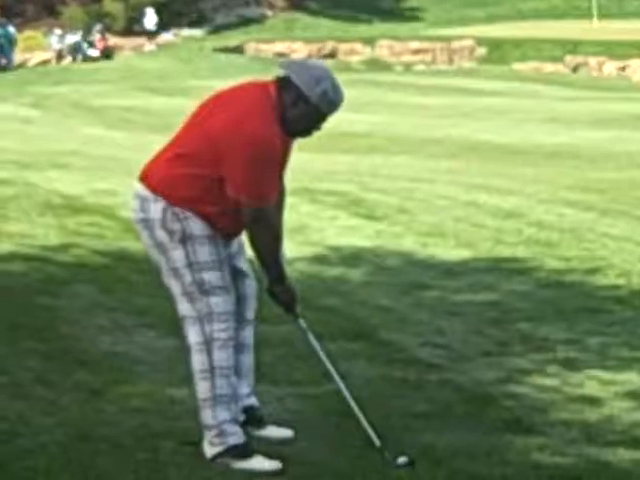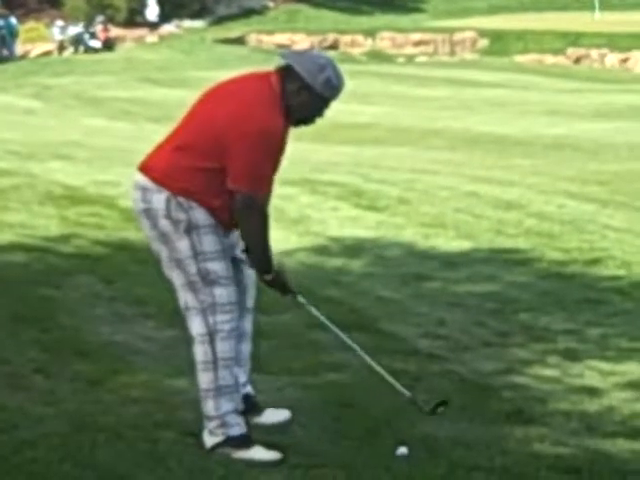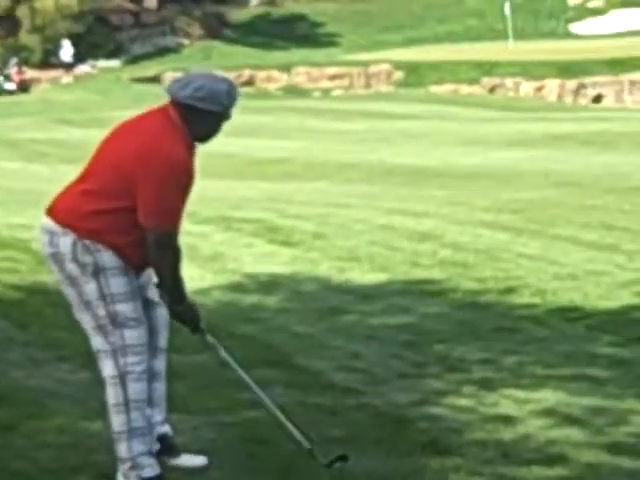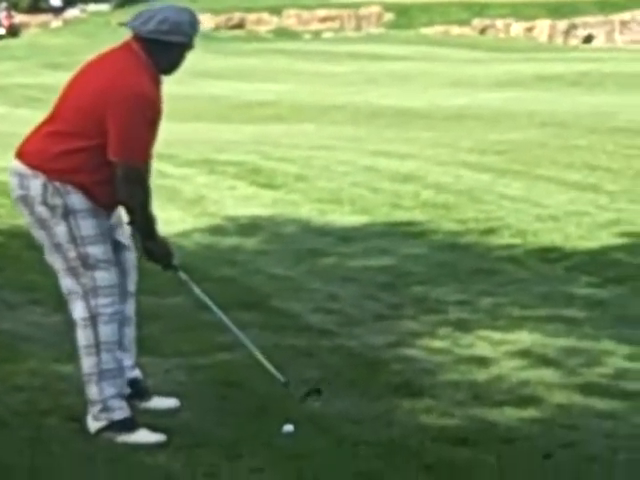
dt=0.4s
person 1, frame 1
left shoulder: (269, 105)
right shoulder: (255, 130)
left elbow: (272, 189)
right elbow: (256, 216)
left wrist: (277, 258)
right wrist: (278, 279)
left hip: (204, 210)
right hip: (173, 211)
left knee: (240, 304)
right knee: (213, 320)
left ankle: (242, 409)
right ankle: (223, 439)
person 1, frame 2
left shoulder: (267, 93)
right shoulder: (259, 120)
left elbow: (255, 191)
right elbow: (249, 205)
left wrist: (258, 255)
right wrist: (266, 267)
left hip: (196, 200)
right hip: (173, 201)
left knee: (238, 291)
right knee: (216, 310)
left ankle: (237, 398)
right ankle: (223, 429)
person 1, frame 3
left shoulder: (164, 127)
right shoulder: (167, 153)
left elbow: (158, 233)
right elbow: (160, 241)
left wrist: (166, 290)
right wrist: (177, 299)
left hip: (108, 243)
right hip: (82, 245)
left knee: (152, 335)
right knee: (127, 352)
left ankle: (154, 438)
person 1, frame 4
left shoulder: (126, 63)
right shoulder: (135, 89)
left elbow: (125, 169)
right elbow: (130, 176)
left wrist: (139, 227)
right wrist: (149, 235)
left hip: (78, 185)
right hip: (53, 187)
left knee: (120, 278)
right knee: (98, 294)
left ankle: (125, 382)
right ankle: (106, 413)
